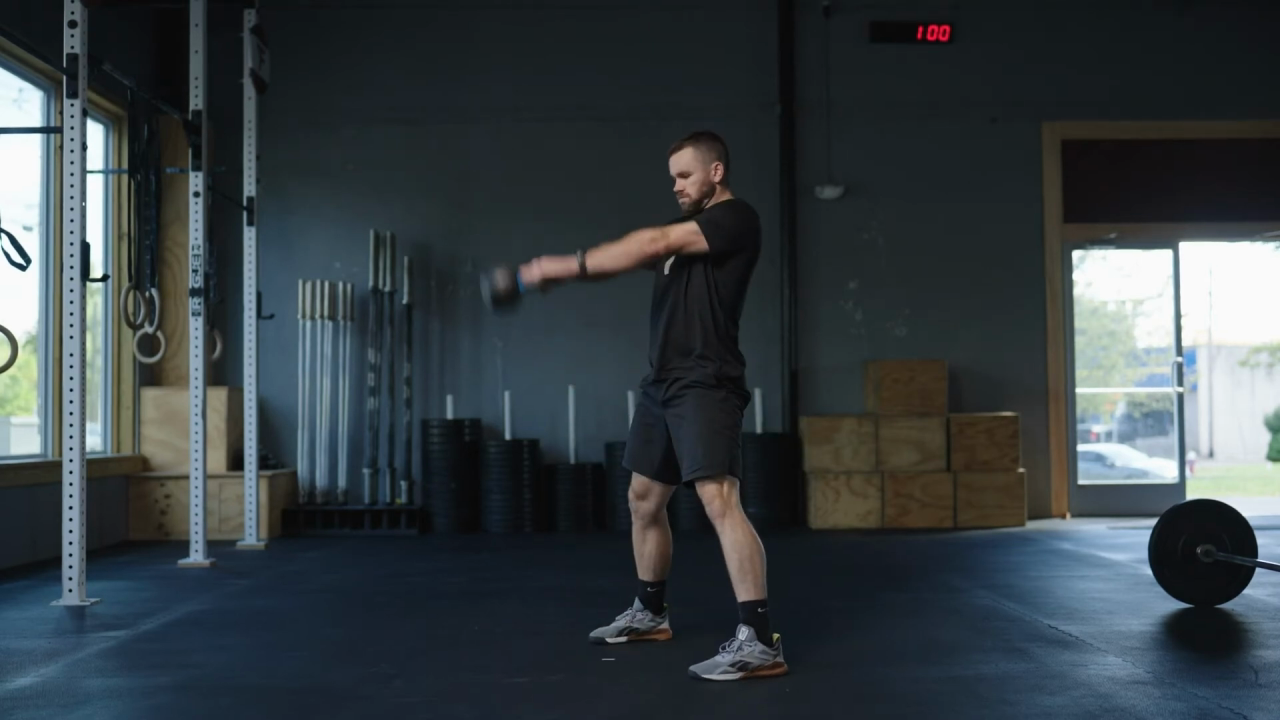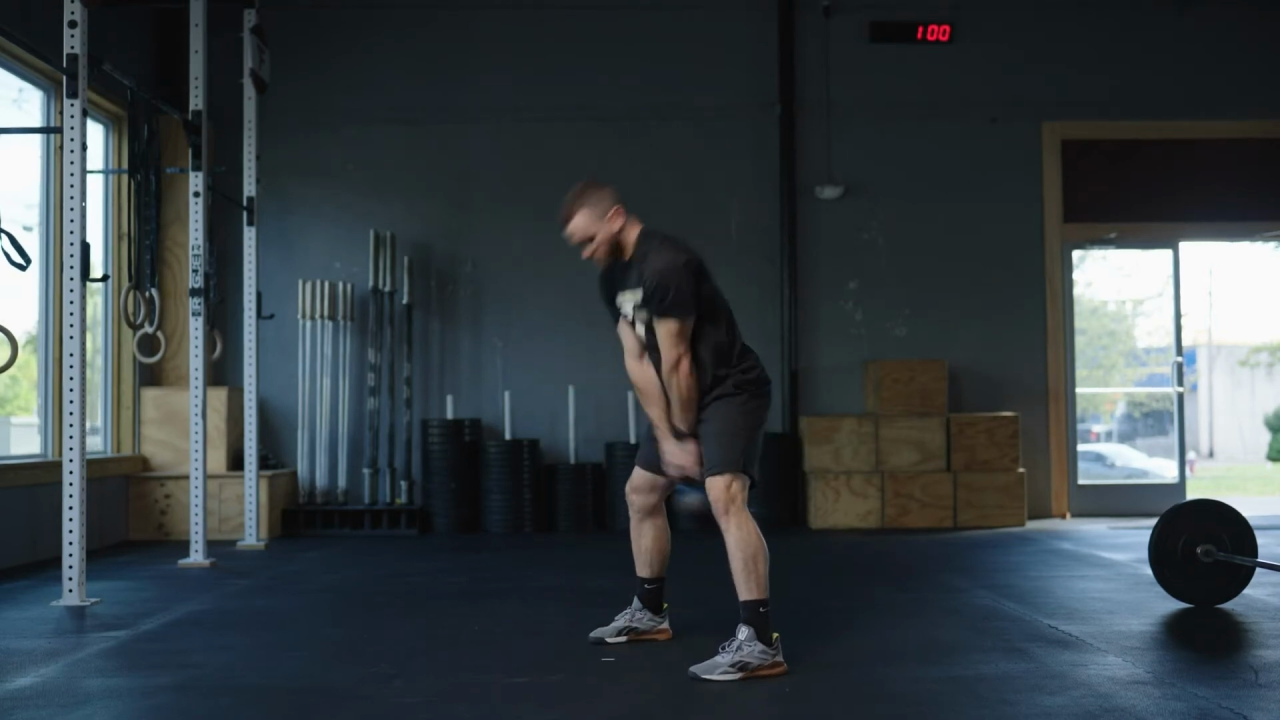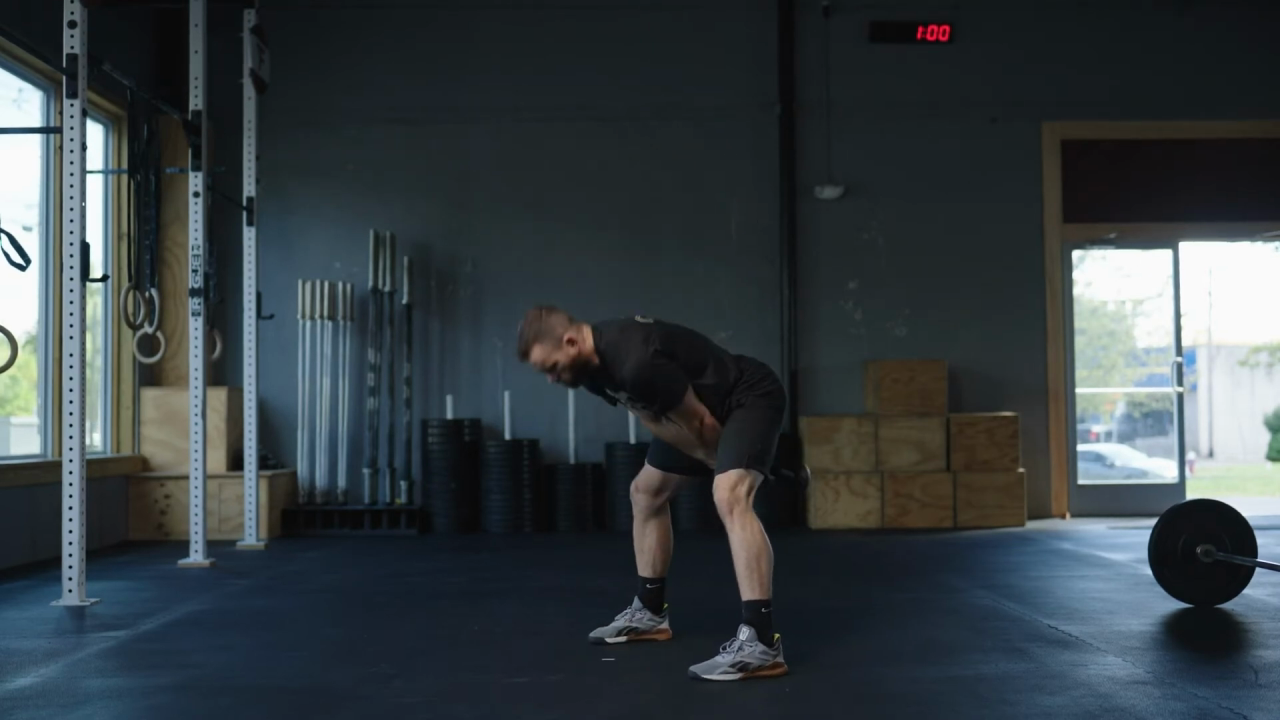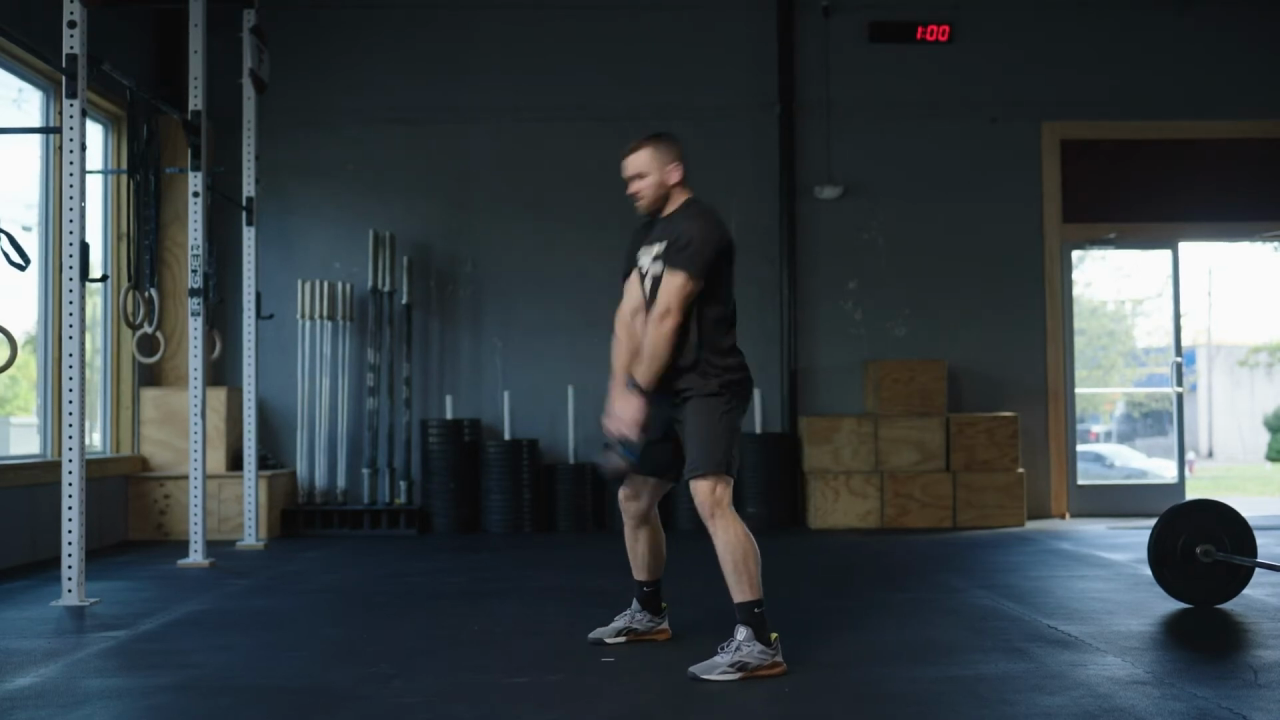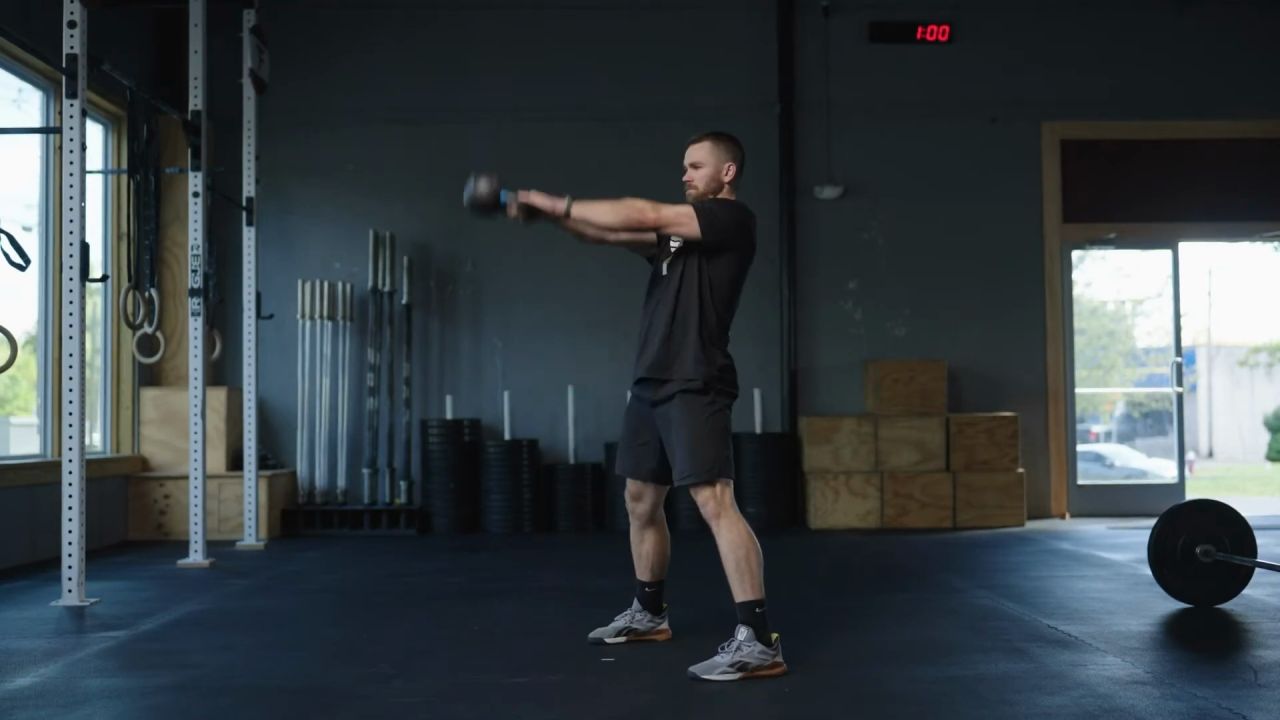
dt=0.3s
person 1, frame 1
left shoulder: (736, 218)
right shoulder: (680, 228)
left elbow: (652, 243)
right elbow: (637, 250)
left wrist: (570, 264)
right wrist: (564, 265)
left hip: (706, 384)
right hip: (661, 384)
left knee: (718, 502)
right knee: (644, 501)
left ankle: (759, 641)
right ankle: (650, 612)
person 1, frame 2
left shoulder: (665, 264)
right shoulder: (613, 277)
left elbow: (676, 362)
right elbow: (637, 362)
left wrist: (685, 435)
right wrist: (666, 435)
left hip: (730, 391)
right hip: (686, 403)
left knee: (723, 497)
right knee: (641, 494)
left ankle: (760, 642)
right ankle: (649, 612)
person 1, frame 3
left shoulder: (636, 361)
right shoulder: (593, 366)
left elbow: (699, 421)
right elbow: (659, 423)
left wrist: (728, 468)
right wrist: (713, 462)
left hip: (749, 398)
right hip: (705, 413)
left knee: (729, 494)
right knee: (646, 492)
left ankle: (759, 641)
right ankle: (650, 610)
person 1, frame 4
left shoulder: (694, 227)
right shoulder: (644, 235)
left elbow: (666, 320)
right elbow: (632, 319)
left wrist: (639, 394)
right wrist: (620, 390)
left hip: (710, 388)
right hip: (663, 391)
left knee: (709, 499)
right knee: (633, 499)
left ankle: (758, 639)
right ankle: (649, 613)
person 1, frame 5
left shoulder: (732, 218)
right shoulder: (680, 225)
left elbow: (644, 216)
right elbow: (619, 230)
left wrist: (559, 205)
right wrist: (553, 209)
left hip: (695, 385)
right hip: (651, 384)
left knee: (714, 502)
right knee: (641, 501)
left ankle: (758, 640)
right ankle: (649, 612)
